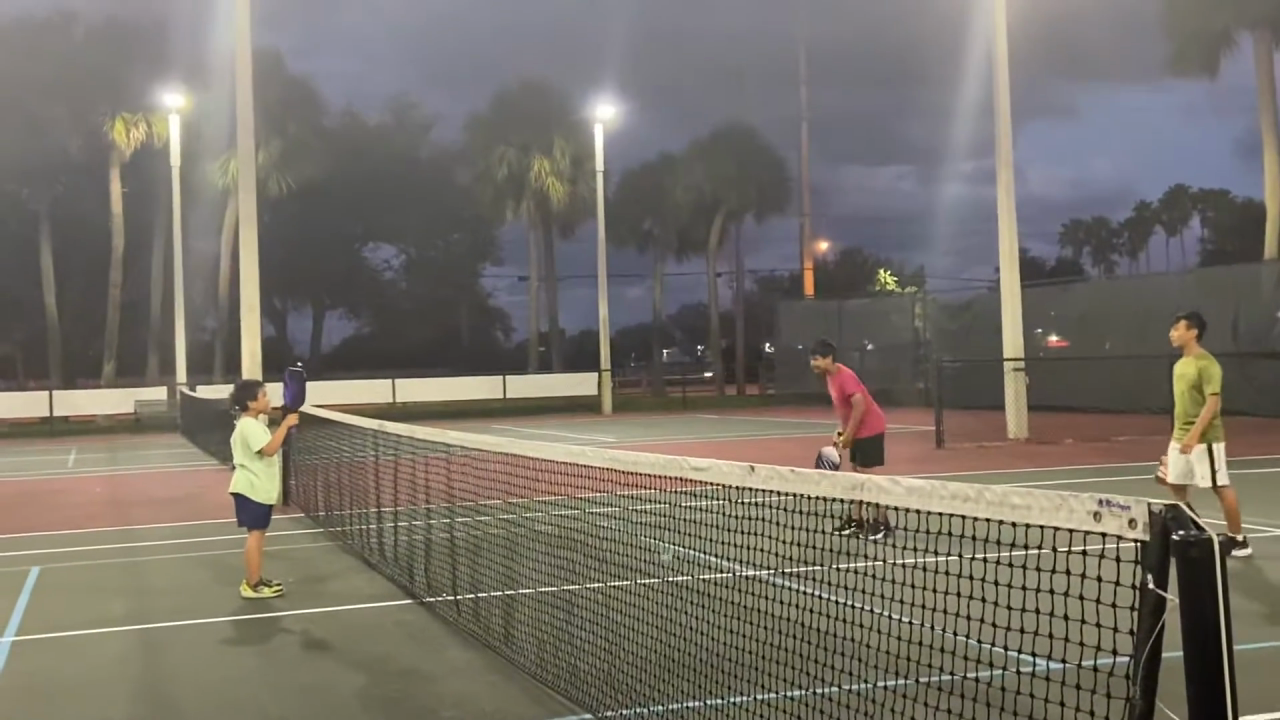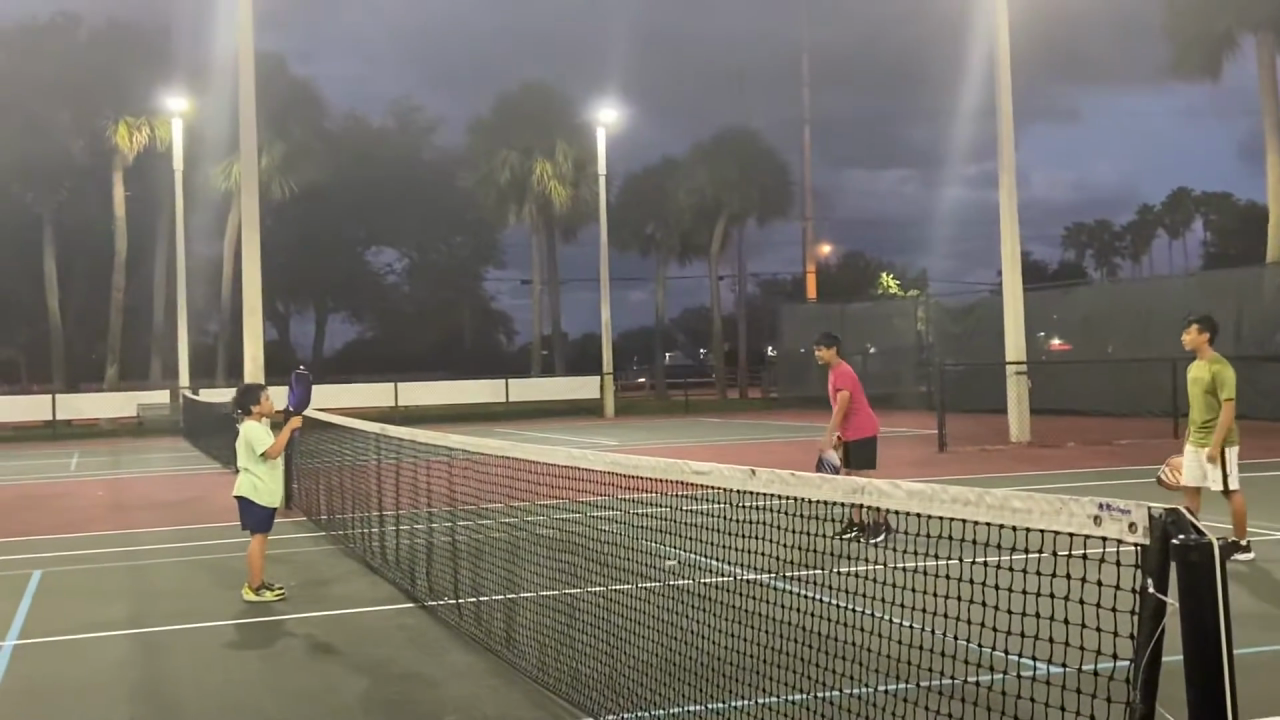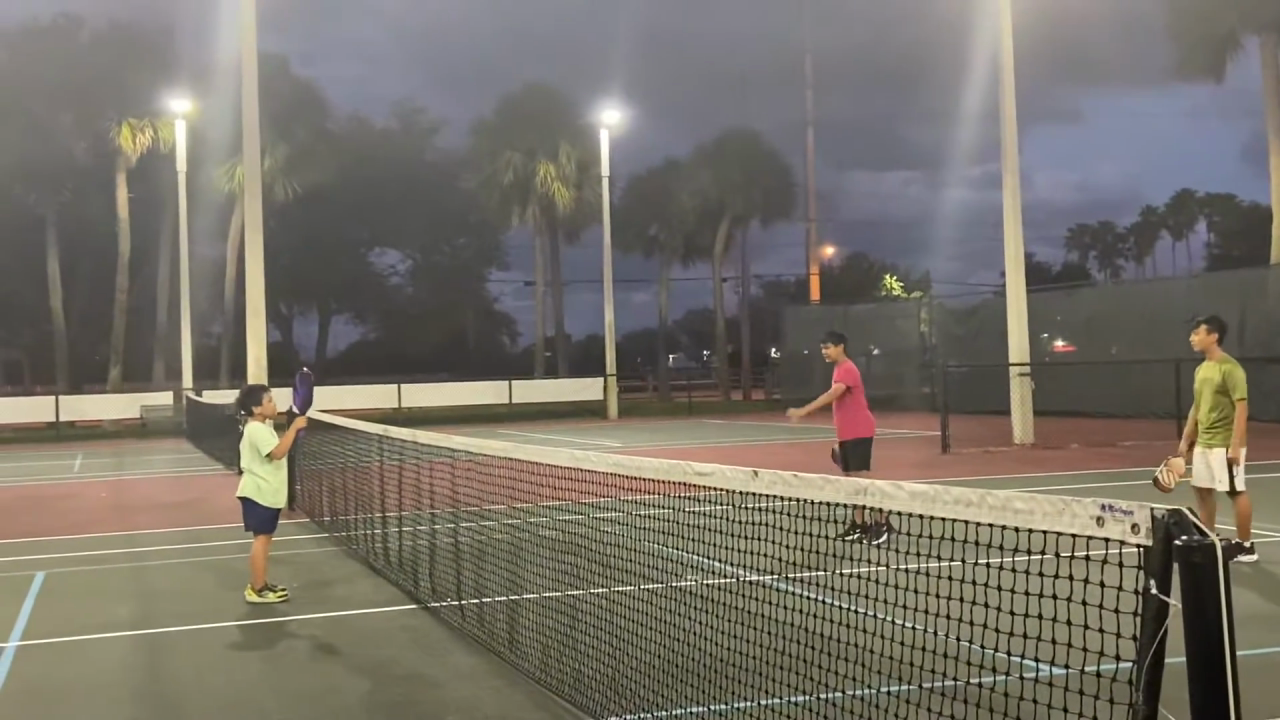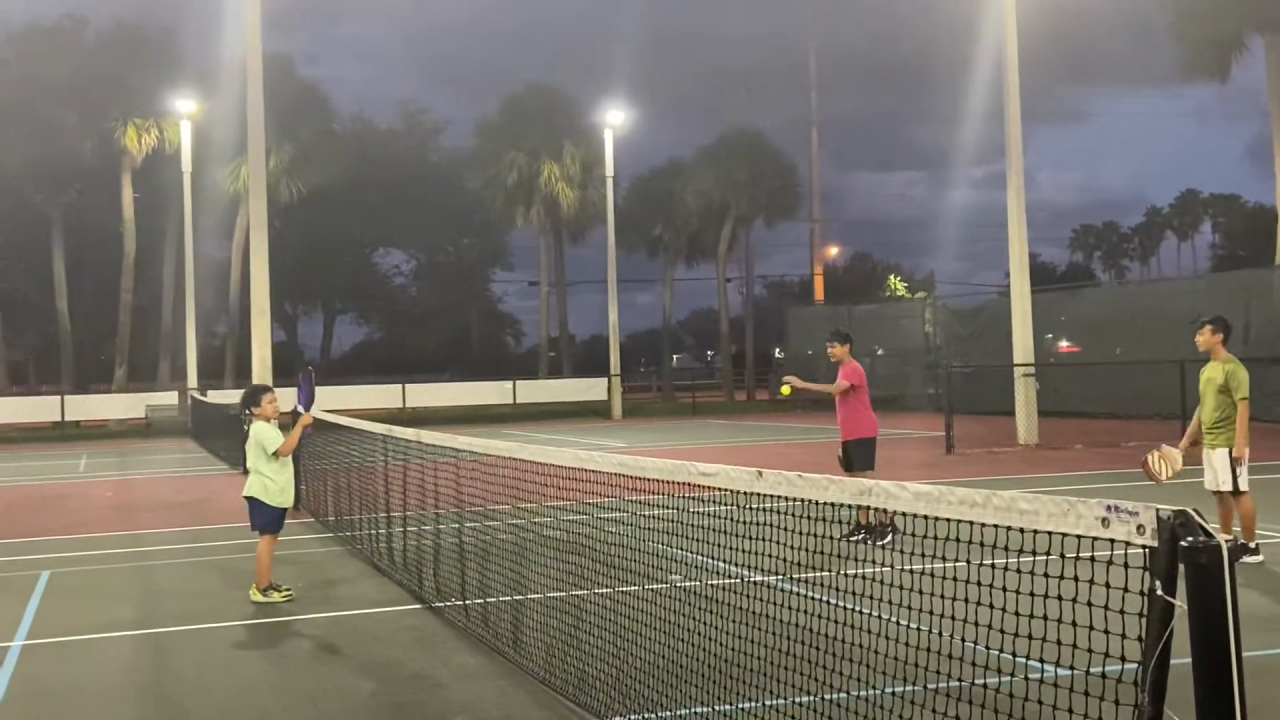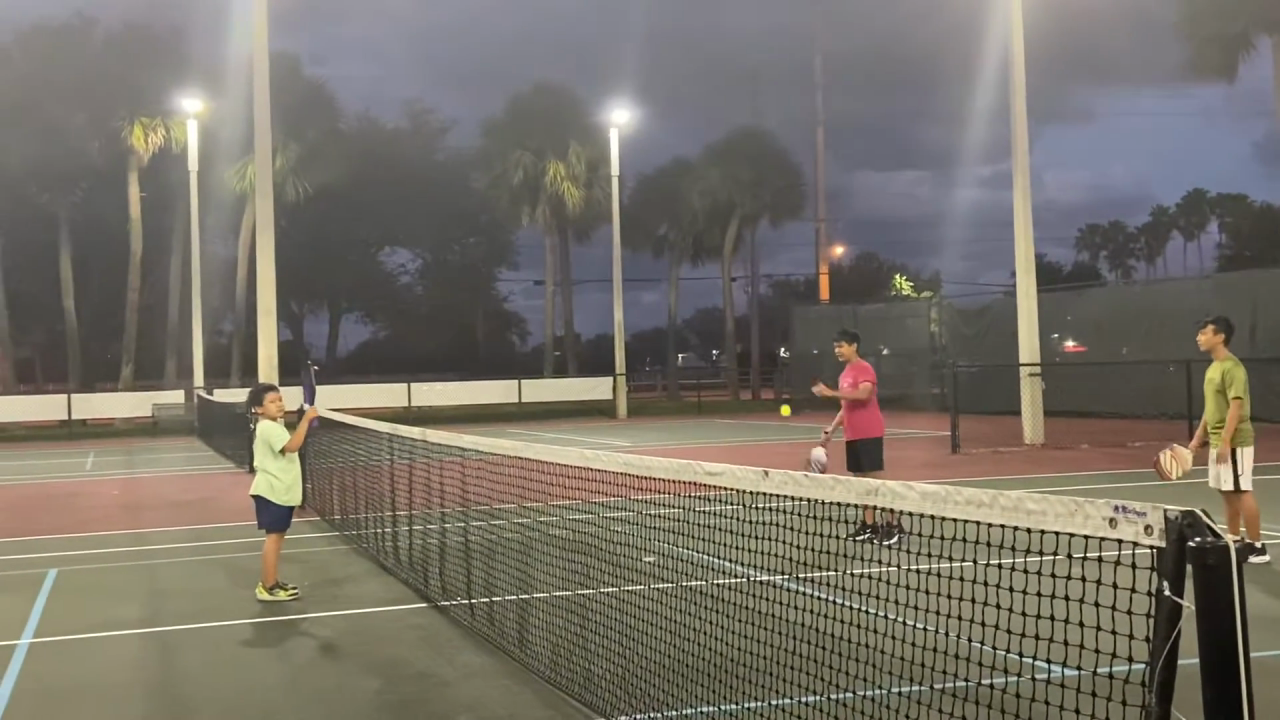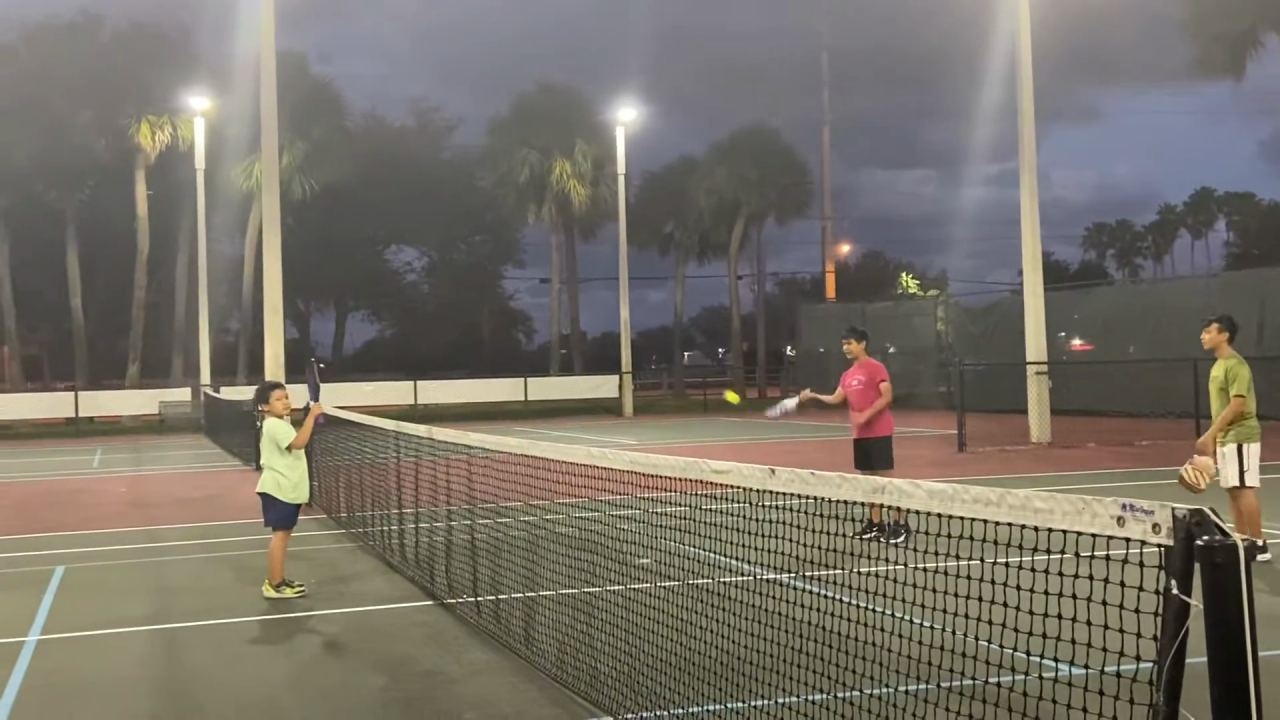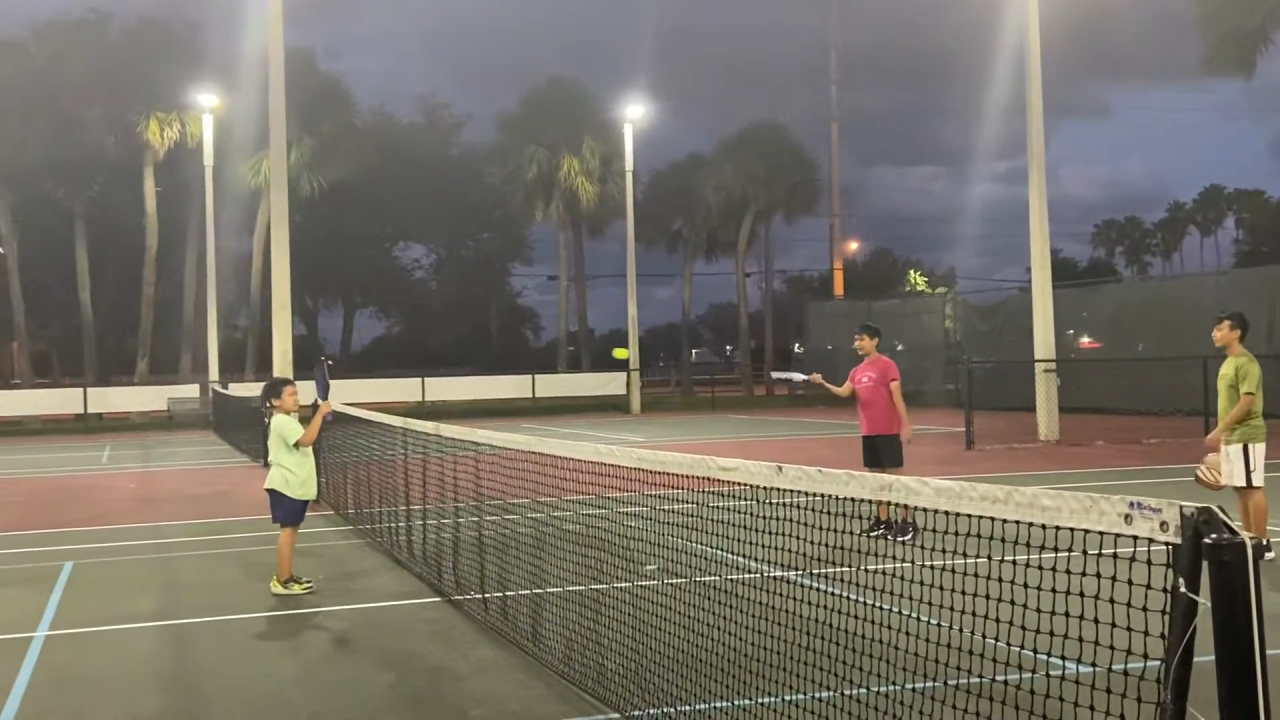
dt=0.2s
person 1, frame 1
left shoulder: (1207, 364)
right shoulder: (1179, 365)
left elbow: (1212, 403)
left wrist: (1194, 435)
left hip: (1205, 438)
right hip: (1179, 439)
left knee: (1221, 488)
right knee: (1176, 487)
left ankle: (1238, 540)
person 1, frame 2
left shoulder: (1220, 368)
right shoulder: (1192, 368)
left elbow: (1228, 408)
left wrist: (1216, 443)
right wrist: (1189, 438)
left hip: (1218, 443)
right hip: (1195, 442)
left knee: (1231, 491)
right knee: (1189, 488)
left ankle: (1242, 545)
person 1, frame 3
left shoulder: (1230, 368)
right shoulder: (1200, 369)
left elbow: (1241, 407)
left wrist: (1236, 445)
right wrist: (1185, 439)
left hip: (1225, 443)
right hip: (1203, 443)
left knee: (1236, 492)
right knee: (1201, 489)
left ankle: (1245, 546)
person 1, frame 4
left shoulder: (1233, 368)
right shoulder: (1206, 369)
left elbow: (1243, 407)
left wrist: (1241, 443)
right wrist: (1187, 437)
left hip: (1229, 443)
right hip: (1210, 442)
left knee: (1239, 492)
right knee: (1220, 493)
left ankle: (1251, 547)
person 1, frame 5
left shoulder: (1232, 367)
right shoulder: (1212, 368)
left elbow: (1236, 407)
left wrist: (1225, 443)
right wrist: (1197, 438)
left hip: (1234, 441)
right hip: (1219, 442)
left knee: (1241, 492)
right knee: (1227, 493)
left ankle: (1257, 547)
right ankle: (1234, 543)
person 1, frame 6
left shoulder: (1236, 365)
right shoulder: (1218, 366)
left elbow: (1236, 404)
left wrist: (1210, 434)
right wrist: (1213, 438)
left hip: (1241, 437)
right hip: (1226, 438)
left knee: (1244, 489)
right knee: (1234, 490)
left ankle: (1258, 545)
right ankle: (1241, 541)
person 1, frame 7
left shoulder: (1246, 363)
right shoulder: (1227, 363)
left elbow: (1246, 402)
left wrist: (1218, 430)
right wrist: (1221, 434)
left hip: (1246, 436)
right hip: (1232, 437)
left knee: (1252, 488)
right knee: (1241, 489)
left ankle: (1263, 544)
person 2, frame 1
left shoulder: (253, 423)
right shoulder: (249, 425)
left elbow: (267, 449)
right elbow: (269, 449)
right wrist: (285, 425)
left hip: (258, 488)
right hip: (251, 489)
left knee: (258, 533)
right knee: (256, 533)
left ankle: (255, 579)
right ankle: (252, 584)
person 2, frame 2
left shoulder: (257, 426)
right shoulder: (253, 428)
left elbow: (271, 451)
right elbow: (273, 452)
right wrist: (288, 428)
left hip: (261, 491)
right hip: (255, 492)
left knee: (261, 536)
right knee: (258, 537)
left ankle: (257, 583)
right ankle: (255, 588)
person 2, frame 3
left shoulder: (261, 427)
right shoulder: (257, 429)
left elbow: (276, 452)
right elbow: (278, 452)
right wrist: (294, 428)
left hip: (265, 492)
right hip: (258, 493)
left knee: (264, 538)
right knee: (261, 538)
left ankle: (259, 584)
right ankle: (257, 589)
person 2, frame 4
left shoulder: (266, 427)
right shoulder: (262, 429)
left elbow: (280, 452)
right elbow: (285, 450)
right wrist: (300, 425)
left hip: (272, 492)
right hip: (265, 493)
left knee: (270, 538)
right knee: (267, 538)
left ankle: (264, 584)
right ankle: (262, 588)
person 2, frame 5
left shoulder: (273, 426)
right shoulder: (268, 427)
left elbow: (288, 448)
right elbow: (292, 446)
right wrist: (305, 420)
left hip: (279, 491)
right hip: (271, 492)
left knee: (277, 536)
right knee: (274, 536)
left ankle: (270, 582)
right ankle: (268, 587)
person 2, frame 6
left shoulder: (279, 424)
right shoulder: (274, 425)
left elbow: (295, 445)
right elbow: (298, 443)
right wrist: (311, 417)
left hip: (287, 489)
right hip: (278, 489)
left knee: (284, 534)
right knee: (280, 534)
left ankle: (277, 580)
right ankle: (275, 585)
person 2, frame 7
left shoulder: (286, 420)
right shoulder: (283, 421)
left elbow: (302, 443)
right elbow: (306, 440)
right wrist: (319, 414)
left hip: (294, 485)
right hip: (286, 486)
left knee: (291, 530)
right knee: (288, 530)
left ankle: (285, 576)
right ankle: (283, 581)
person 3, frame 1
left shoulder: (846, 377)
right shoulder: (829, 376)
left elbow: (859, 407)
left wrist: (848, 435)
right wrist: (842, 429)
left hip: (870, 429)
right hip: (857, 430)
left knee: (868, 475)
right knee: (856, 473)
left ankle: (882, 522)
right ankle: (856, 520)
person 3, frame 2
left shoulder: (843, 373)
right shoulder: (832, 371)
left elbow: (842, 407)
left wrist: (828, 434)
right wrist: (839, 434)
left hip: (862, 433)
right hip: (849, 434)
left knee: (864, 478)
right knee: (849, 477)
left ankle: (882, 524)
right ankle: (856, 523)
person 3, frame 3
left shoulder: (847, 369)
right shoulder: (839, 369)
left elbow: (831, 395)
left wrist: (803, 411)
right wrist: (840, 438)
left hip: (859, 433)
right hip: (847, 435)
left knee: (861, 478)
right knee: (851, 479)
left ankle: (882, 523)
right ankle: (859, 525)
person 3, frame 4
left shoulder: (853, 369)
right shoulder: (843, 370)
left elbow: (834, 389)
left wrist: (802, 384)
right wrist: (843, 436)
left hip: (862, 434)
right hip: (849, 435)
left knee: (866, 479)
right knee: (854, 480)
left ankle: (887, 524)
right ankle: (863, 526)
person 3, frame 5
left shoulder: (864, 369)
right shoulder: (844, 375)
left elbow: (863, 394)
left wrist: (831, 393)
right wrist: (830, 430)
left hip: (870, 434)
right hip: (852, 436)
left knee: (876, 479)
left ankle: (894, 525)
right ankle: (870, 525)
person 3, frame 6
left shoulder: (876, 367)
right shoulder: (848, 375)
left elbow: (887, 396)
right elbow: (836, 399)
left wrist: (866, 414)
right wrist: (814, 396)
left hip: (878, 432)
right hip: (860, 434)
left knee: (886, 477)
left ankle: (901, 524)
right ankle: (876, 524)
person 3, frame 7
left shoulder: (887, 365)
right shoulder: (857, 371)
left elbow: (897, 396)
right elbow: (844, 392)
left wrist: (906, 424)
right wrist: (823, 384)
left hip: (888, 431)
right hip: (868, 431)
left knee: (895, 476)
right knee: (877, 476)
left ankle: (908, 522)
right ankle: (883, 521)
